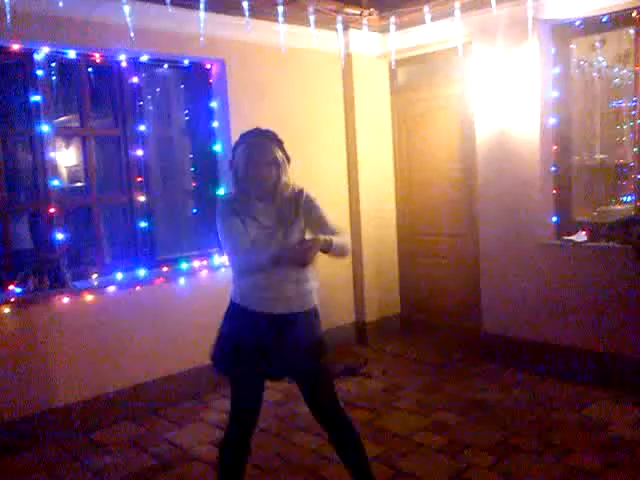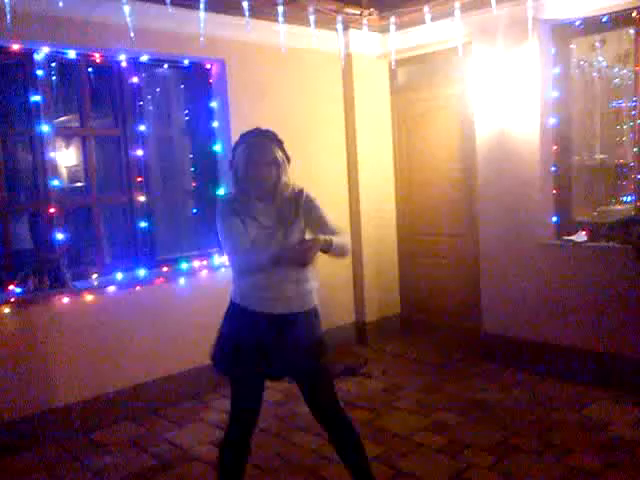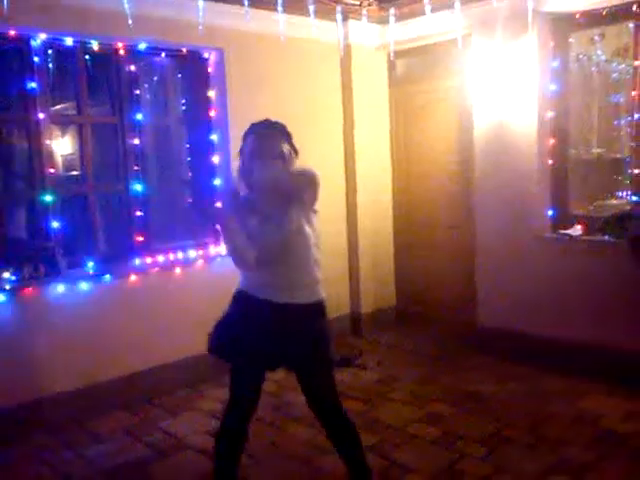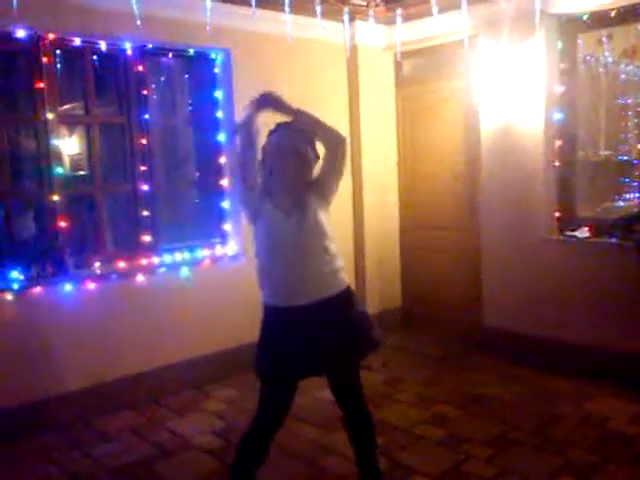
dt=0.3s
person 1, frame 1
left shoulder: (299, 200)
right shoulder: (230, 208)
left elbow: (343, 245)
right elbow: (239, 261)
left wrist: (320, 241)
right wrist: (281, 255)
left hip: (298, 319)
right hip: (249, 321)
left knee: (328, 409)
right knee: (242, 417)
person 1, frame 2
left shoulder: (300, 201)
right shoulder: (230, 209)
left elbow: (343, 245)
right elbow: (239, 262)
left wrist: (321, 242)
right wrist: (280, 255)
left hip: (299, 319)
right hip: (249, 321)
left knee: (328, 410)
right knee: (243, 418)
person 1, frame 3
left shoulder: (301, 195)
right shoulder: (239, 204)
left elbow: (305, 177)
right elbow: (244, 260)
left wrist: (262, 178)
left hip: (303, 312)
right hip: (252, 311)
left knee: (326, 404)
right knee: (239, 408)
person 1, frame 4
left shoulder: (317, 194)
right shoulder: (258, 200)
left elbow: (337, 144)
right elbow: (244, 163)
left wrist: (287, 110)
right wrist: (252, 117)
left hip: (333, 308)
right hip: (285, 317)
left knee: (352, 401)
right knee: (271, 414)
